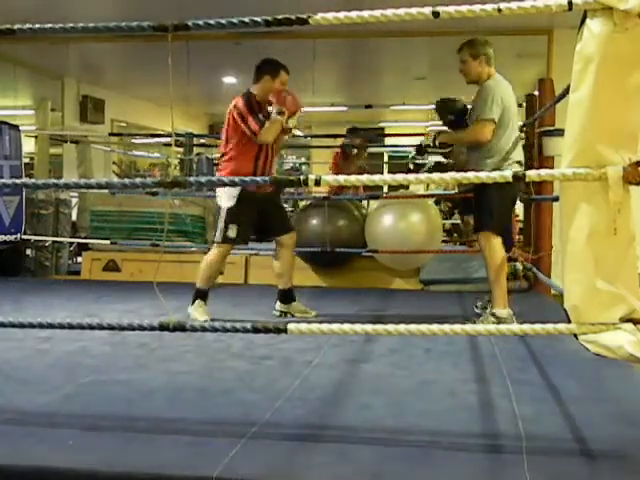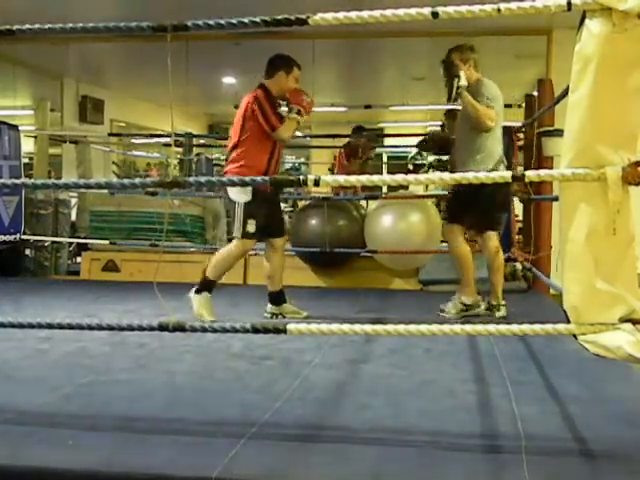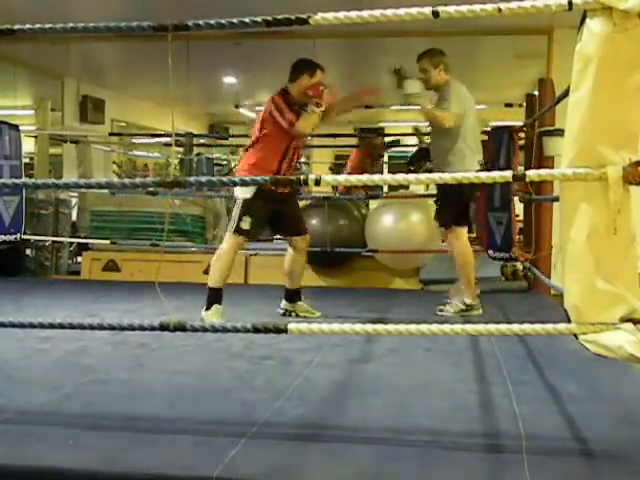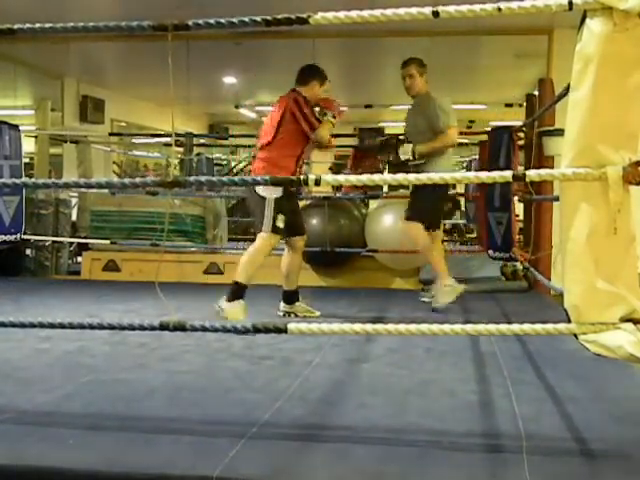
dt=0.4s
person 1, frame 1
left shoulder: (491, 88)
right shoulder: (496, 87)
left elbow: (482, 133)
left wrist: (446, 137)
right wrist: (456, 136)
left hip: (496, 174)
right hip: (499, 174)
left knee: (488, 237)
right knee: (494, 238)
left ankle: (500, 310)
right ankle: (497, 301)
person 1, frame 2
left shoulder: (485, 88)
right shoulder: (472, 92)
left elbow: (488, 121)
left wrist: (462, 93)
left hip: (481, 173)
right hip: (476, 173)
left knee: (453, 230)
right knee: (488, 236)
left ankle: (468, 297)
right ankle: (497, 301)
person 1, frame 3
left shoulder: (453, 91)
right shoulder: (447, 93)
left elbow: (445, 121)
left wrist: (416, 97)
right wrist: (428, 153)
left hip: (457, 173)
right hip: (453, 172)
left knee: (455, 232)
right knee: (453, 231)
left ankle: (469, 298)
right ankle: (467, 284)
person 1, frame 4
left shoulder: (435, 104)
right shoulder: (414, 109)
left elbow: (452, 136)
left wrist: (417, 150)
right wrist: (399, 149)
left knee: (413, 227)
right knee: (430, 232)
left ankle: (446, 281)
right ankle: (441, 287)
person 2, frame 1
left shoulder: (263, 109)
right shoulder: (242, 105)
left elbow: (273, 149)
right elbow: (264, 138)
left wrist: (285, 124)
right wrist: (281, 113)
left hip: (263, 189)
right hip: (238, 188)
left knee: (287, 239)
right knee: (223, 246)
left ankle: (285, 301)
right ankle: (198, 302)
person 2, frame 2
left shoulder: (268, 101)
right shoulder: (260, 98)
left elbow: (278, 137)
right elbow: (282, 135)
left wrist: (296, 113)
right wrist: (298, 110)
left hip: (264, 184)
left knee: (277, 242)
right knee: (244, 242)
left ankle: (276, 303)
right ankle: (202, 291)
person 2, frame 3
left shoulder: (301, 104)
right shoulder: (280, 100)
left elbow: (326, 112)
right elbow: (301, 129)
left wrist: (359, 97)
right wrist: (317, 103)
left hip: (281, 187)
right hip: (254, 182)
left knee: (300, 241)
right knee: (234, 240)
left ankle: (291, 301)
right ankle: (212, 305)
person 2, frame 4
left shoulder: (290, 103)
right shoulder: (297, 103)
right elbow: (321, 135)
right wrist: (331, 114)
left hip: (282, 182)
right hip: (271, 179)
left knee: (297, 241)
right knee: (267, 238)
left ankle: (290, 301)
right ankle: (234, 299)
